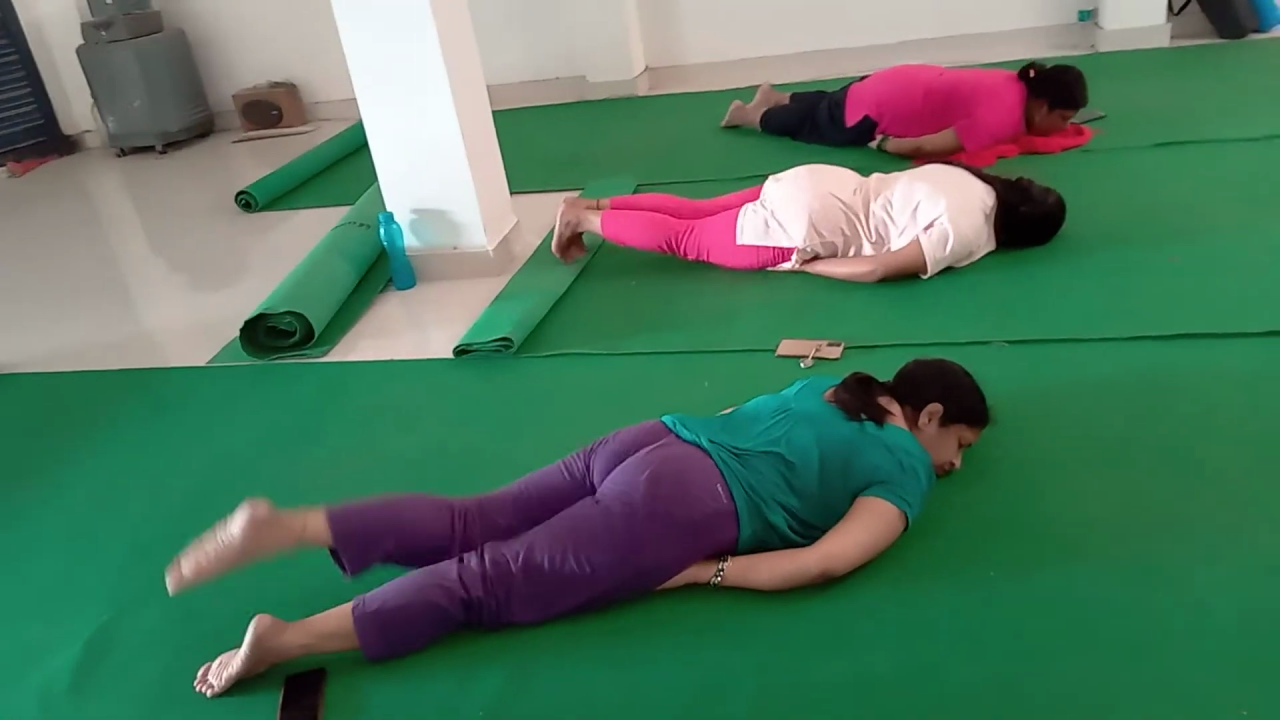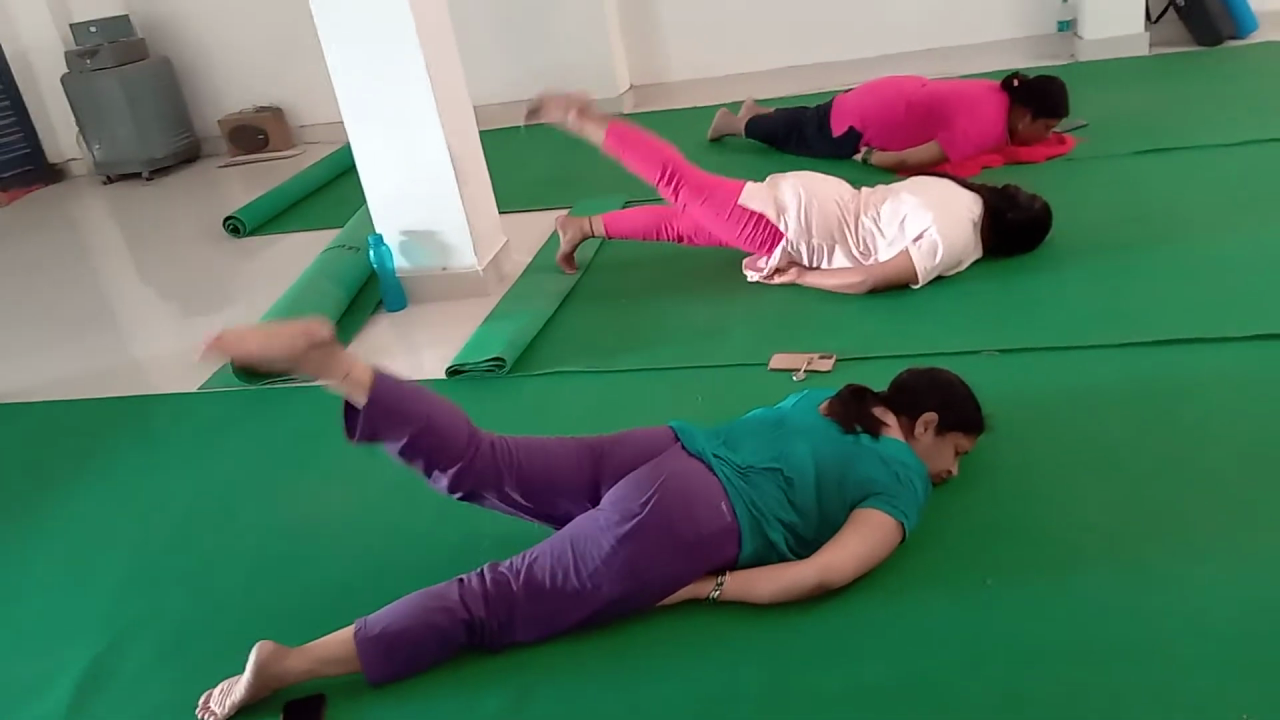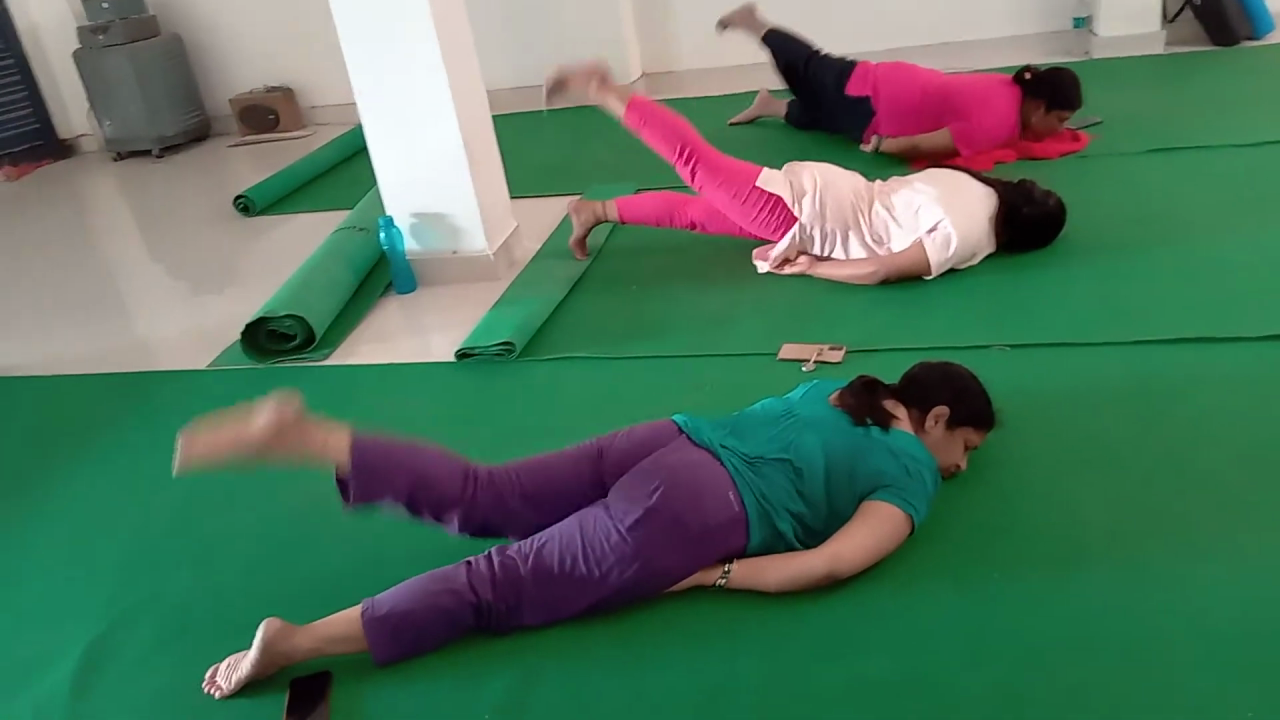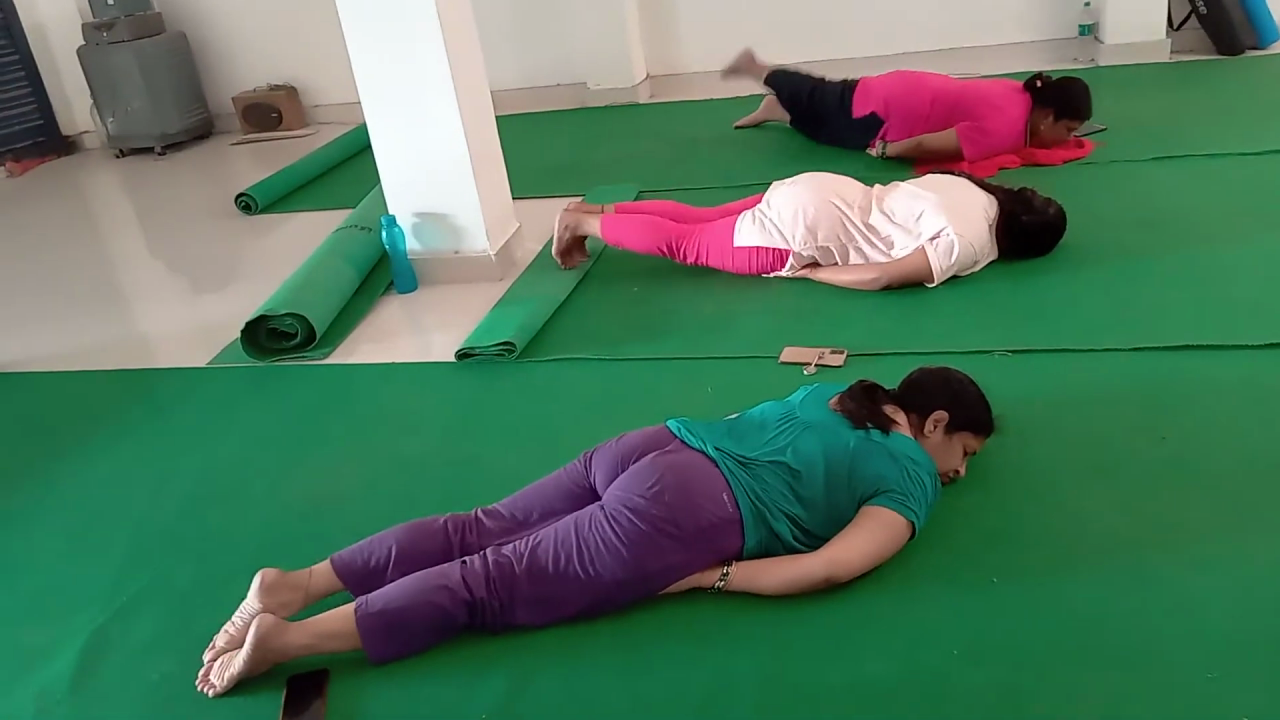
dt=0.4s
person 1, frame 1
left shoulder: (835, 389)
right shoulder: (905, 474)
right elbow: (826, 561)
right wrist: (708, 570)
left hip: (651, 441)
right hip: (678, 509)
left knee: (466, 527)
right knee: (489, 583)
left ankle: (273, 526)
right ankle: (282, 640)
person 1, frame 2
left shoulder: (836, 401)
right shoulder: (902, 485)
right elbow: (825, 573)
right wrist: (707, 586)
left hip: (655, 449)
right hip: (682, 524)
left knee: (469, 465)
right knee: (492, 604)
left ankle: (321, 354)
person 1, frame 3
left shoulder: (843, 391)
right shoulder: (911, 479)
right elbow: (831, 564)
right wrist: (714, 574)
left hip: (663, 440)
right hip: (690, 513)
left knee: (473, 495)
right knee: (497, 587)
left ankle: (293, 429)
right ankle: (290, 643)
person 1, frame 4
left shoulder: (843, 395)
right shoulder: (910, 483)
right elbow: (831, 568)
right wrist: (711, 576)
left hip: (653, 446)
right hip: (680, 514)
left knee: (477, 534)
right knee: (493, 585)
left ankle: (292, 584)
right ankle: (285, 637)
person 2, frame 1
left shoulder: (972, 181)
right shoulder: (966, 234)
right elbow: (880, 269)
right wrist: (811, 265)
left hip: (819, 185)
right hip: (807, 226)
left knee: (695, 211)
right knee: (687, 238)
left ankle: (593, 205)
right ankle: (585, 218)
person 2, frame 2
left shoulder: (960, 195)
right shoulder: (952, 246)
right elbow: (871, 279)
right wrist: (803, 276)
left hip: (816, 198)
right hip: (793, 225)
left knee: (683, 223)
right knee: (680, 184)
left ankle: (584, 226)
right ankle: (578, 118)
person 2, frame 3
left shoulder: (974, 183)
right shoulder: (967, 238)
right elbow: (879, 272)
right wrist: (810, 268)
left hip: (829, 188)
right hip: (808, 208)
left knee: (694, 214)
right knee: (696, 165)
left ankle: (599, 211)
right ankle: (599, 88)
person 2, frame 4
left shoulder: (973, 190)
right shoulder: (969, 245)
right elbow: (882, 277)
right wrist: (813, 272)
left hip: (821, 193)
right hip: (804, 232)
left knee: (700, 220)
right knee: (686, 242)
left ankle: (596, 210)
right ankle: (583, 222)
person 3, frame 1
left shoulder: (1019, 84)
right shoulder: (1004, 120)
right elbow: (924, 147)
right wrist: (883, 144)
left hip: (904, 84)
right hip: (876, 110)
left knee: (827, 108)
right knee: (812, 123)
left ankle: (774, 97)
right ankle: (750, 115)
person 3, frame 2
left shoulder: (1003, 94)
right shoulder: (986, 130)
right elbow: (909, 161)
right wrist: (868, 156)
left hip: (892, 96)
right hip: (863, 120)
left knee: (805, 124)
right knee: (798, 131)
left ankle: (752, 116)
right ankle: (736, 122)
person 3, frame 3
left shoulder: (1014, 90)
right shoulder: (995, 126)
right elbow: (916, 147)
right wrist: (877, 145)
left hip: (893, 87)
right hip: (872, 97)
left knee: (820, 114)
right knee: (809, 68)
left ankle: (771, 105)
person 3, frame 4
left shoulder: (1024, 94)
right shoulder: (1004, 129)
right elbow: (923, 145)
right wrist: (883, 149)
left hip: (906, 92)
right hip: (882, 108)
left knee: (822, 113)
right knee: (817, 102)
left ankle: (774, 106)
right ankle: (756, 68)
